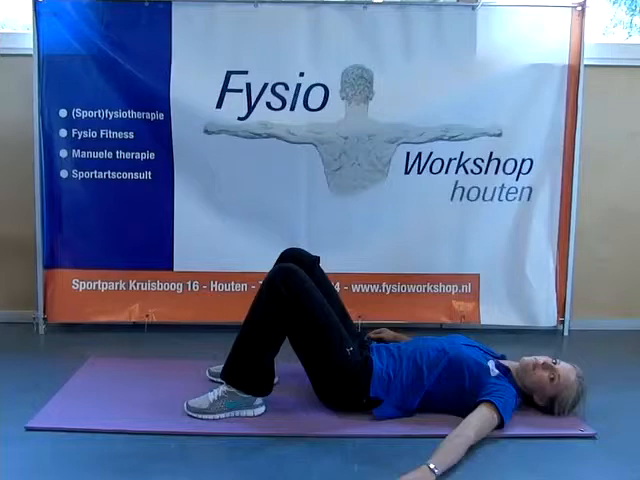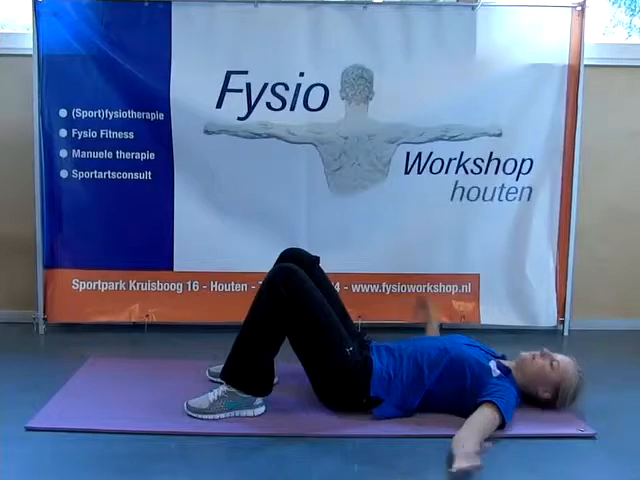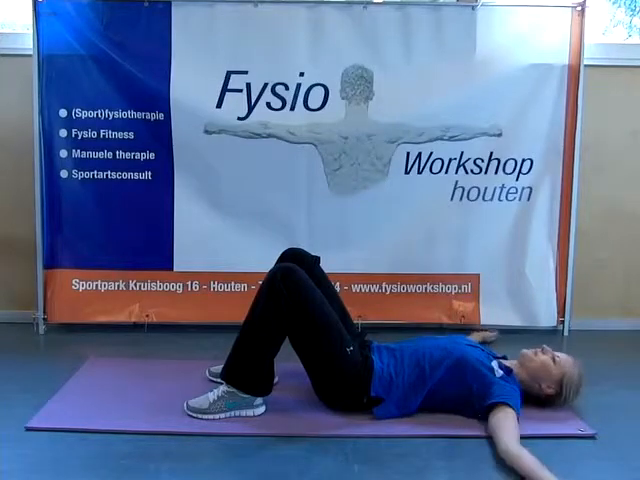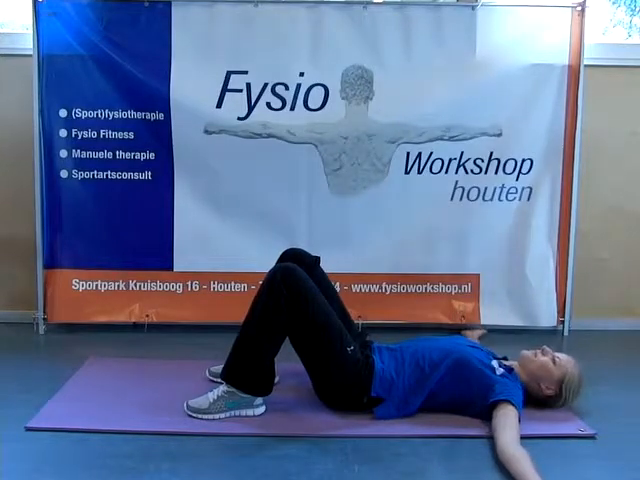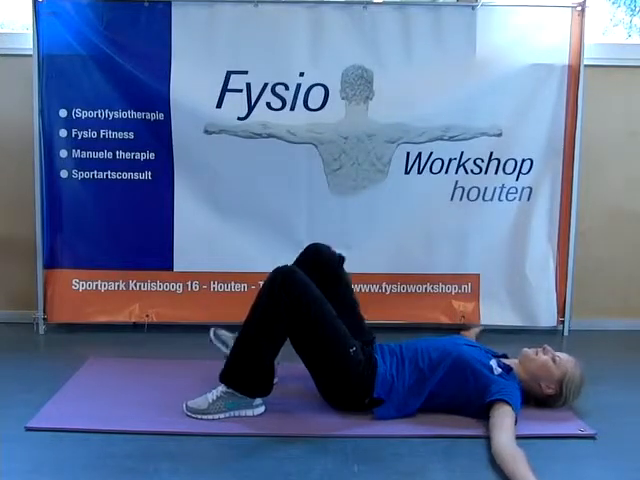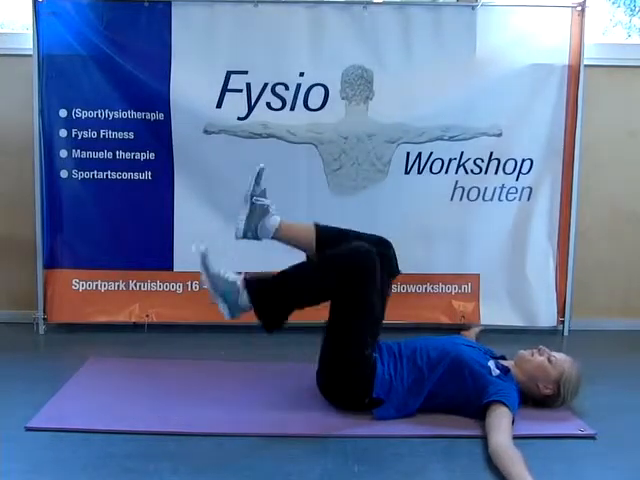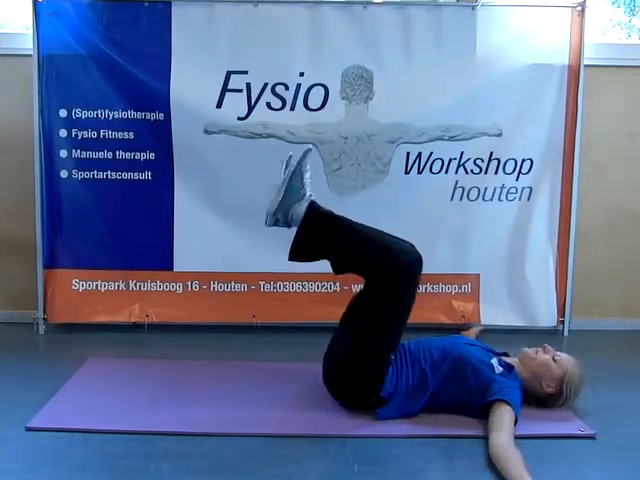
dt=0.4s
person 1, frame 1
left shoulder: (503, 392)
right shoulder: (495, 359)
left elbow: (467, 434)
right wrist: (400, 338)
left hip: (356, 382)
right hip: (366, 353)
left knee: (285, 280)
right knee: (296, 258)
left ankle: (243, 391)
right ankle: (250, 368)
person 1, frame 2
left shoulder: (503, 392)
right shoulder: (495, 361)
left elbow: (473, 434)
left wrist: (463, 459)
right wrist: (430, 319)
left hip: (356, 383)
right hip: (366, 354)
left knee: (285, 281)
right knee: (295, 259)
left ankle: (243, 392)
right ankle: (250, 368)
person 1, frame 3
left shoulder: (504, 390)
right shoulder: (495, 363)
left elbow: (508, 443)
right wrist: (473, 339)
left hip: (354, 382)
right hip: (365, 354)
left knee: (285, 280)
right knee: (296, 259)
left ankle: (242, 392)
right ankle: (248, 369)
person 1, frame 4
left shoulder: (507, 389)
right shoulder: (495, 364)
left elbow: (508, 445)
right wrist: (469, 340)
left hip: (357, 383)
right hip: (366, 355)
left knee: (285, 280)
right knee: (296, 259)
left ankle: (242, 392)
right ankle: (250, 368)
person 1, frame 5
left shoulder: (506, 388)
right shoulder: (495, 360)
left elbow: (503, 444)
right wrist: (468, 336)
left hip: (359, 383)
right hip: (370, 354)
left knee: (285, 282)
right knee: (318, 257)
left ankle: (242, 392)
right ankle: (252, 354)
person 1, frame 6
left shoulder: (504, 389)
right shoulder: (492, 360)
left elbow: (500, 443)
left hip: (356, 383)
right hip: (374, 363)
left knee: (359, 260)
right knee: (376, 250)
left ankle: (246, 294)
right ankle: (266, 224)
person 1, frame 7
left shoulder: (507, 388)
right shoulder: (496, 360)
left elbow: (500, 441)
left hip: (359, 381)
right hip: (354, 367)
left knee: (403, 263)
right knee: (399, 257)
left ankle: (302, 212)
right ankle: (300, 211)
person 2, frame 1
left shoulder: (324, 132)
right shoulder: (390, 132)
left elbow: (268, 129)
right elbow: (443, 131)
left wrist: (219, 127)
right wrist: (487, 130)
person 2, frame 2
left shoulder: (323, 133)
right shoulder: (389, 132)
left elbow: (269, 130)
right elbow: (443, 132)
left wrist: (219, 127)
right wrist: (487, 130)
person 2, frame 3
left shoulder: (324, 133)
right shoulder: (389, 132)
left elbow: (268, 129)
right elbow: (442, 132)
left wrist: (220, 127)
right wrist: (486, 130)
person 2, frame 4
left shoulder: (323, 133)
right shoulder: (390, 132)
left elbow: (268, 129)
right elbow: (443, 131)
left wrist: (220, 127)
right wrist: (486, 131)
person 2, frame 5
left shoulder: (324, 133)
right shoulder: (389, 132)
left elbow: (268, 130)
right elbow: (442, 132)
left wrist: (220, 127)
right wrist: (486, 130)
person 2, frame 6
left shoulder: (324, 133)
right shoulder: (390, 132)
left elbow: (267, 129)
right elbow: (443, 131)
left wrist: (220, 127)
right wrist: (486, 130)
person 2, frame 7
left shoulder: (324, 133)
right shoulder: (390, 132)
left elbow: (267, 130)
right elbow: (443, 132)
left wrist: (220, 127)
right wrist: (485, 130)
